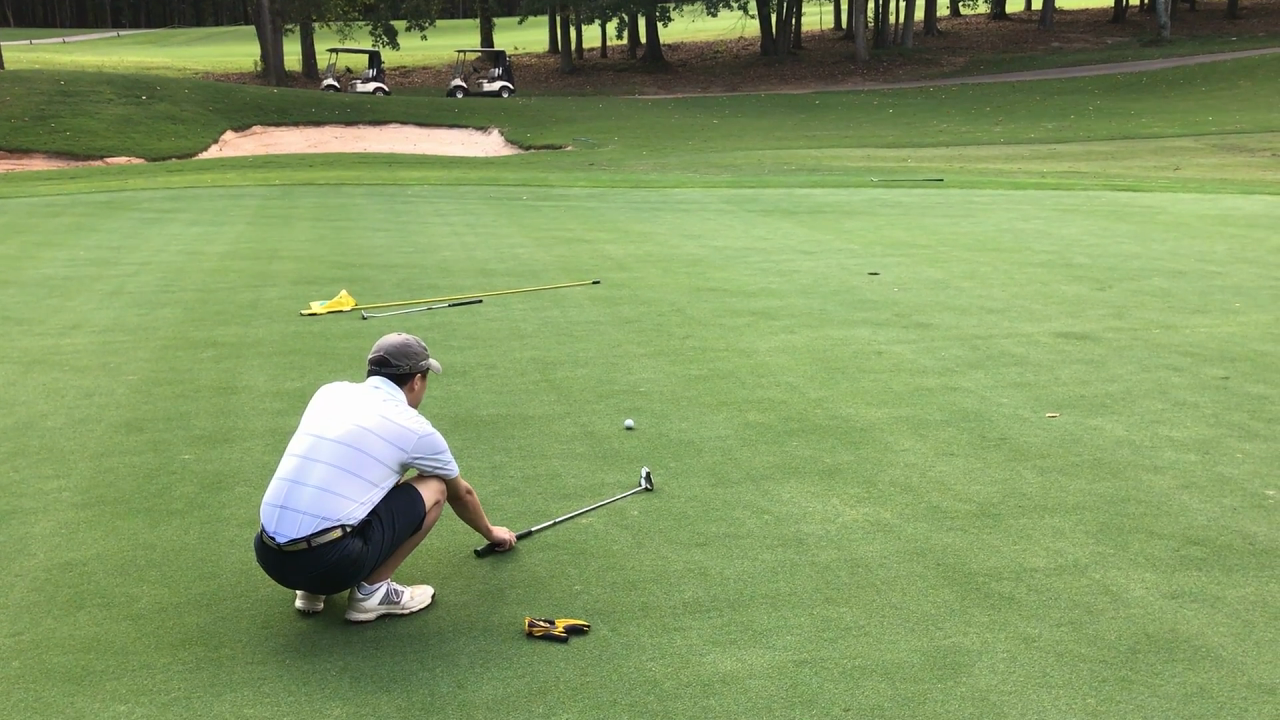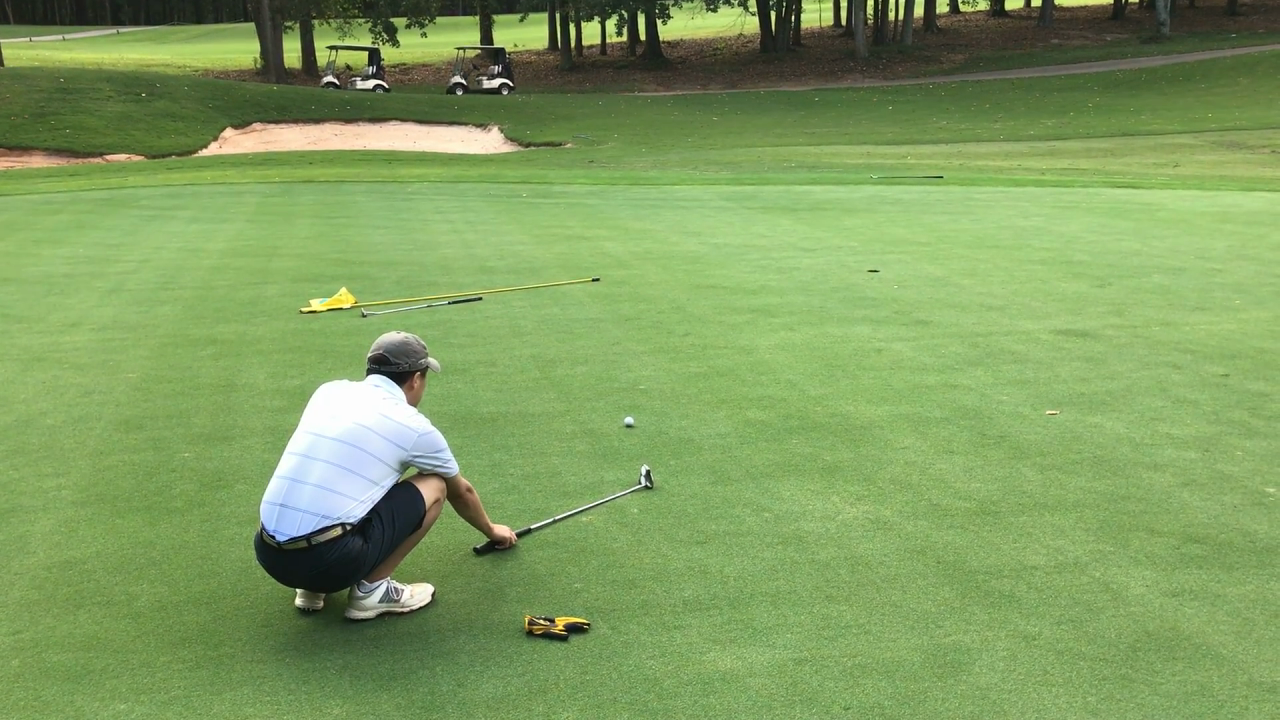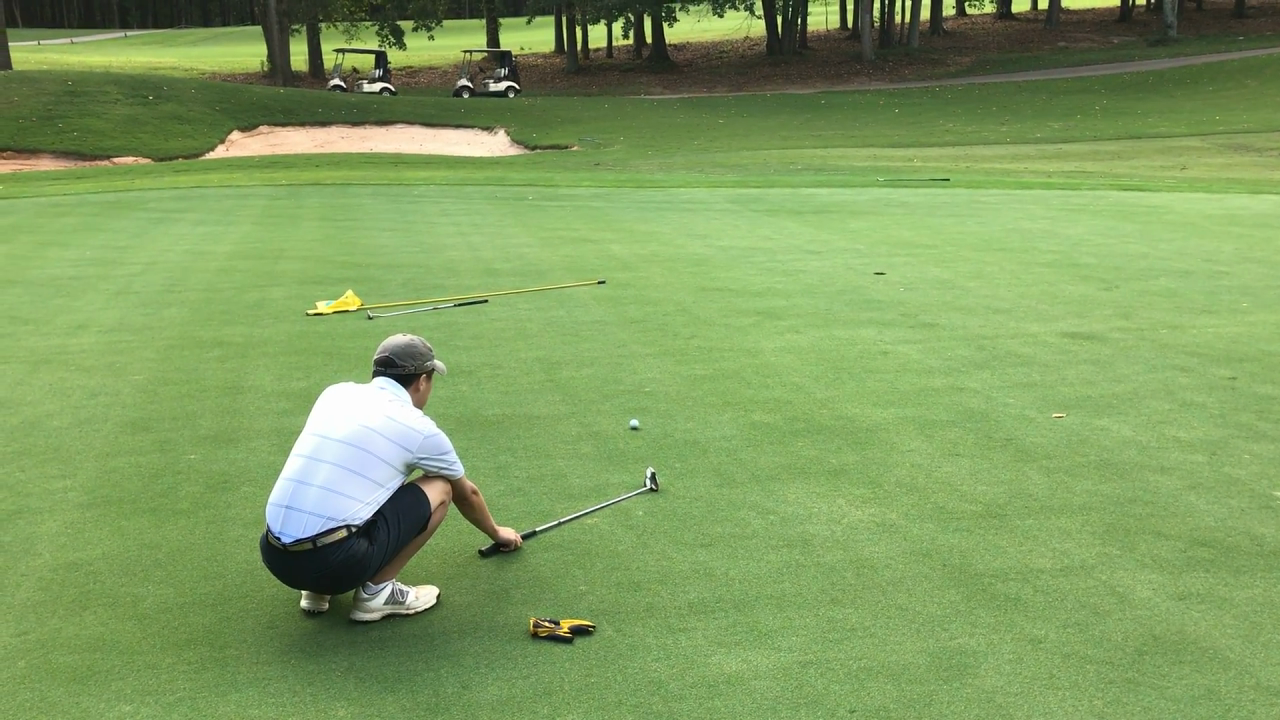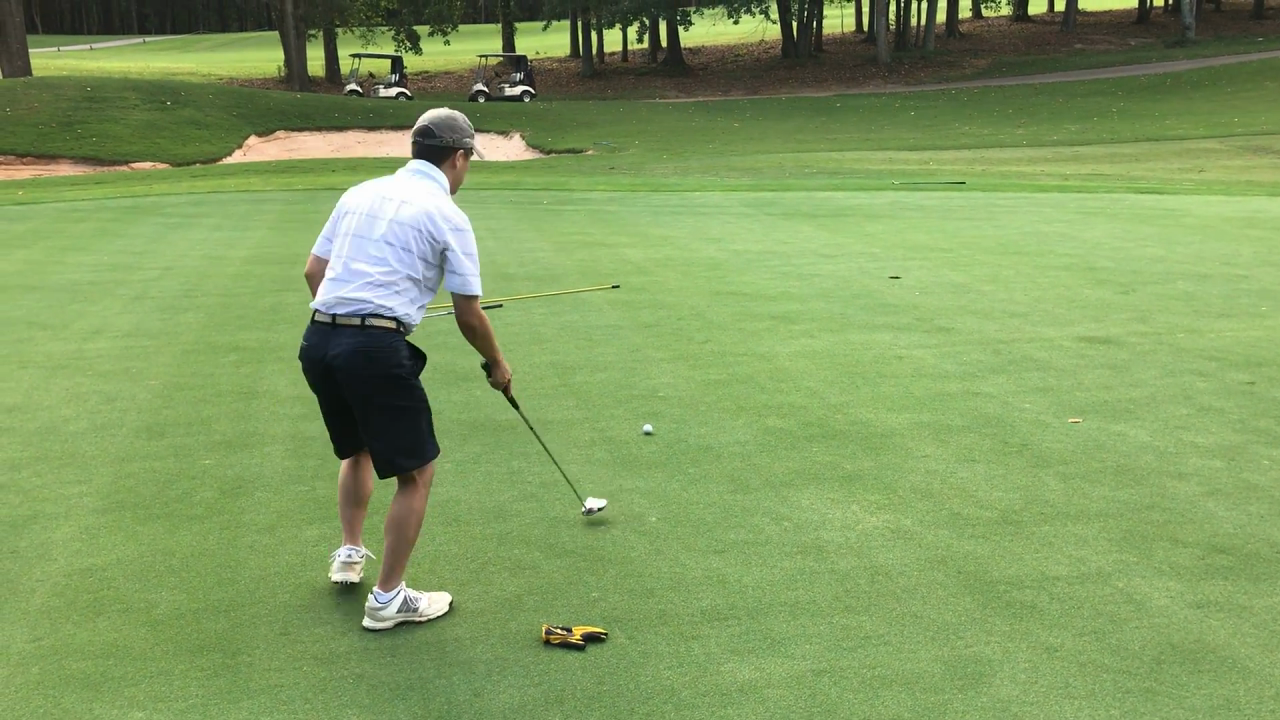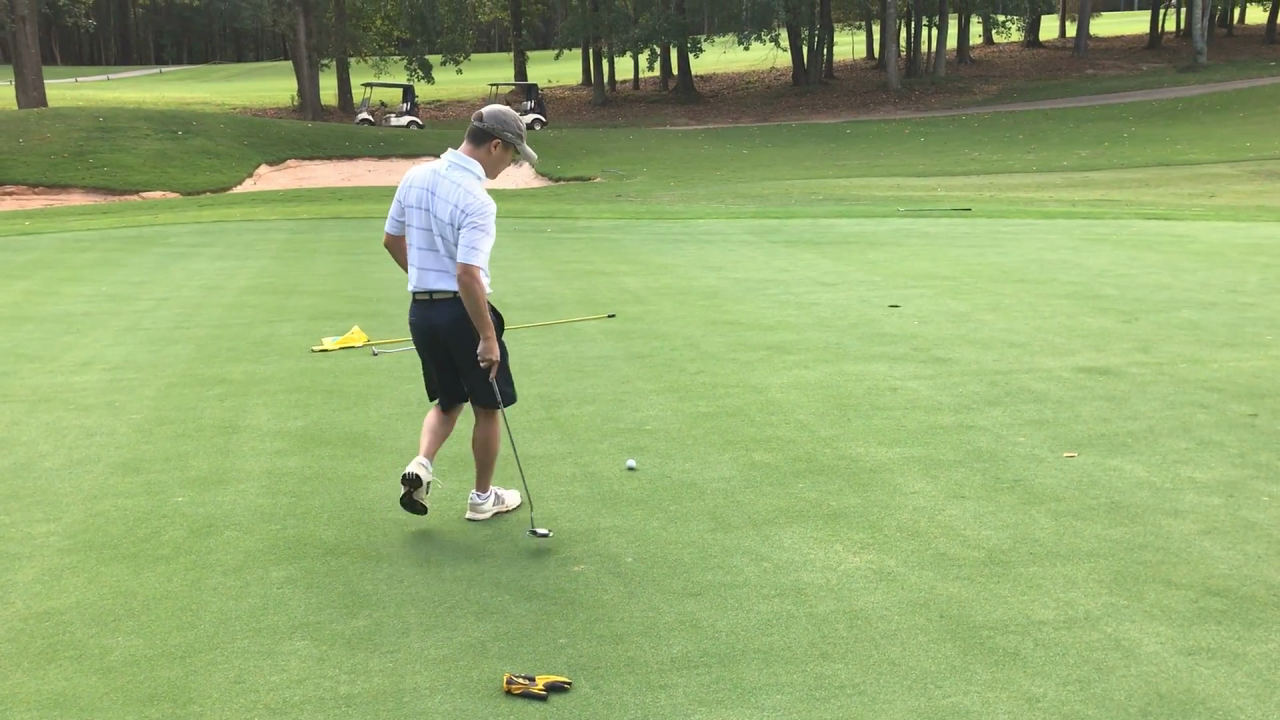
dt=1s
person 1, frame 1
left shoulder: (330, 392)
right shoulder: (414, 427)
right elbow: (461, 495)
right wrist: (490, 532)
left hip: (269, 555)
right hip: (328, 561)
right knee: (434, 489)
left ankle: (313, 587)
right ankle: (371, 592)
person 1, frame 2
left shoulder: (329, 391)
right shoulder: (413, 426)
right elbow: (461, 493)
right wrist: (491, 530)
left hip: (269, 554)
right hip: (328, 559)
right knee: (434, 487)
left ankle: (313, 587)
right ankle: (371, 590)
person 1, frame 3
left shoulder: (335, 393)
right shoulder: (419, 428)
right elbow: (466, 495)
right wrist: (496, 533)
left hip: (274, 555)
right hip: (334, 561)
right knee: (440, 489)
left ankle: (317, 588)
right ankle: (376, 591)
person 1, frame 4
left shoulder: (360, 193)
right shoulder: (448, 216)
left elbow: (314, 270)
right elbow: (468, 316)
right wrist: (498, 366)
left hip: (318, 340)
right hip: (377, 347)
left knee: (357, 452)
right knee: (416, 474)
left ankle: (350, 554)
right ankle: (387, 599)
person 1, frame 5
left shoulder: (415, 177)
right shoulder: (477, 201)
left elbow: (392, 240)
right elbow: (467, 277)
right wrist: (488, 338)
left hip: (421, 311)
right hip: (461, 313)
left knee: (448, 402)
right knee: (487, 406)
left ankle: (420, 464)
right ankle: (482, 495)
